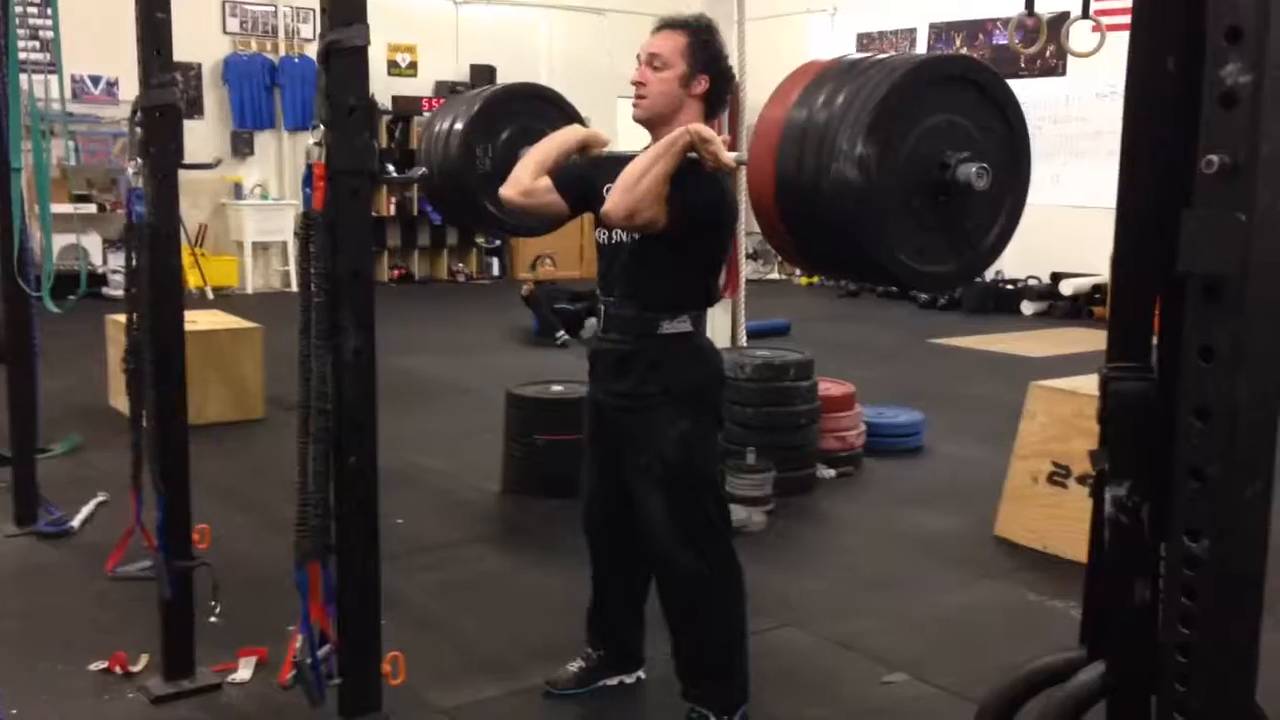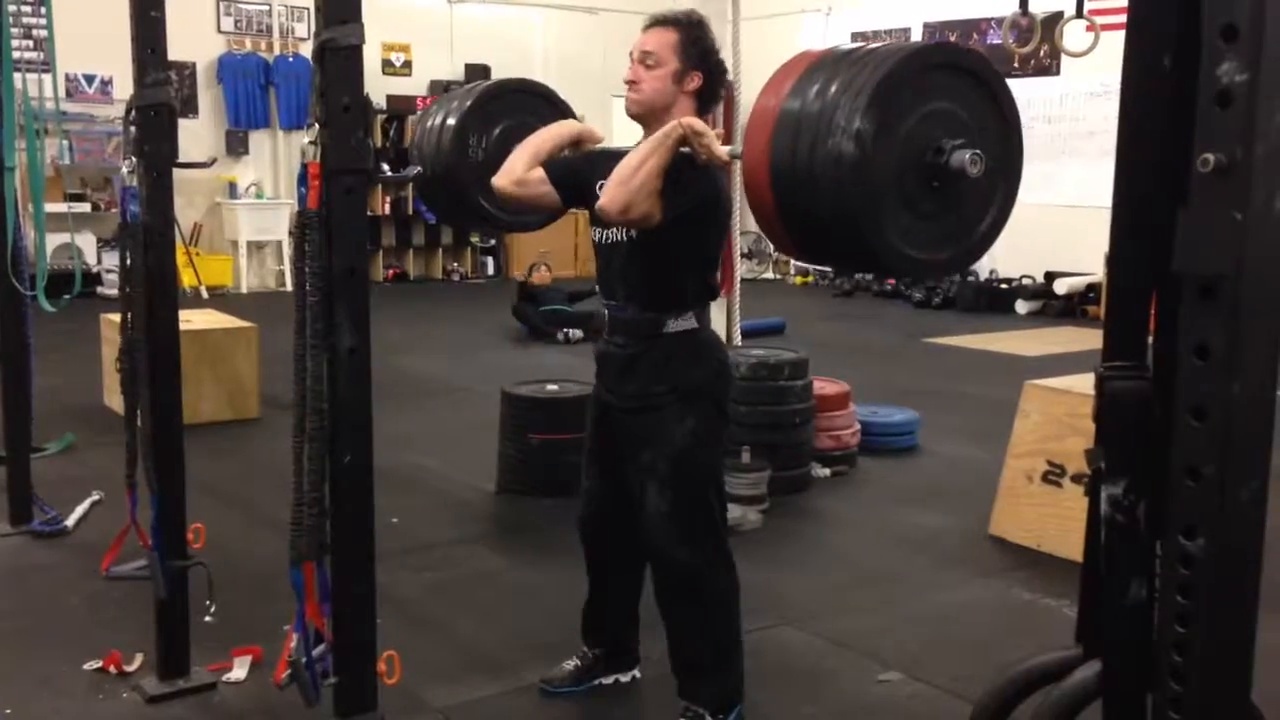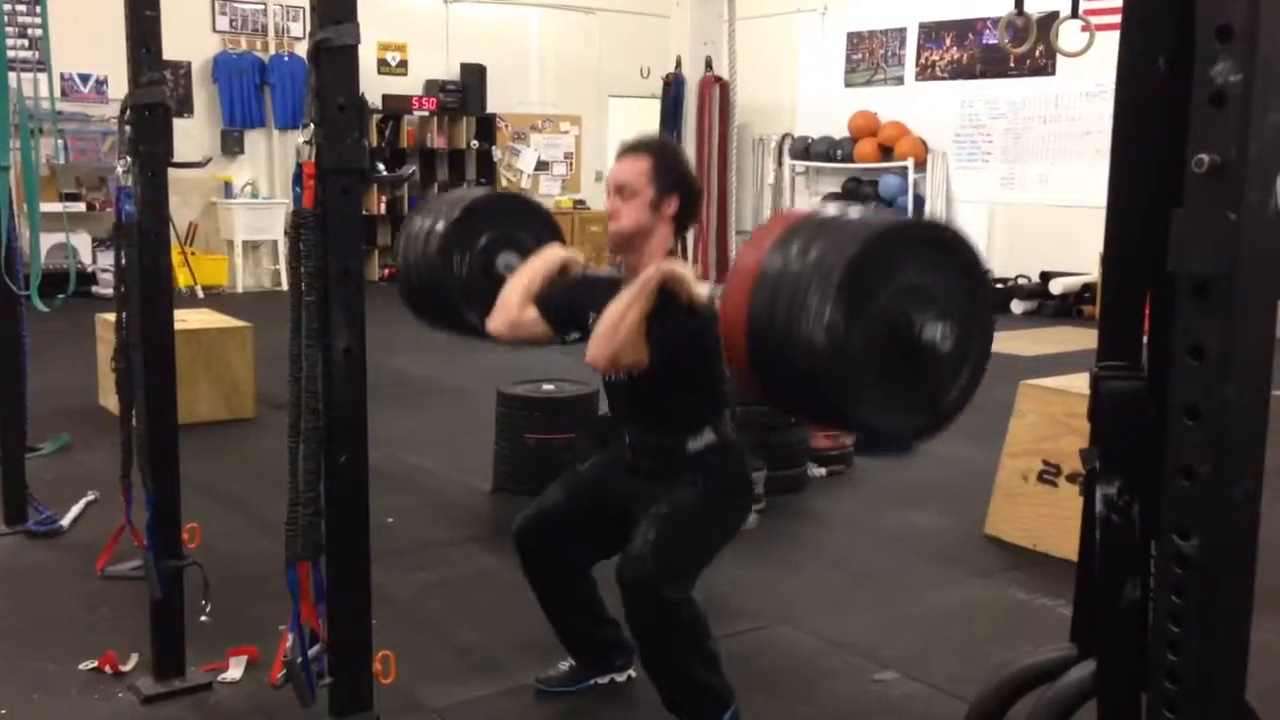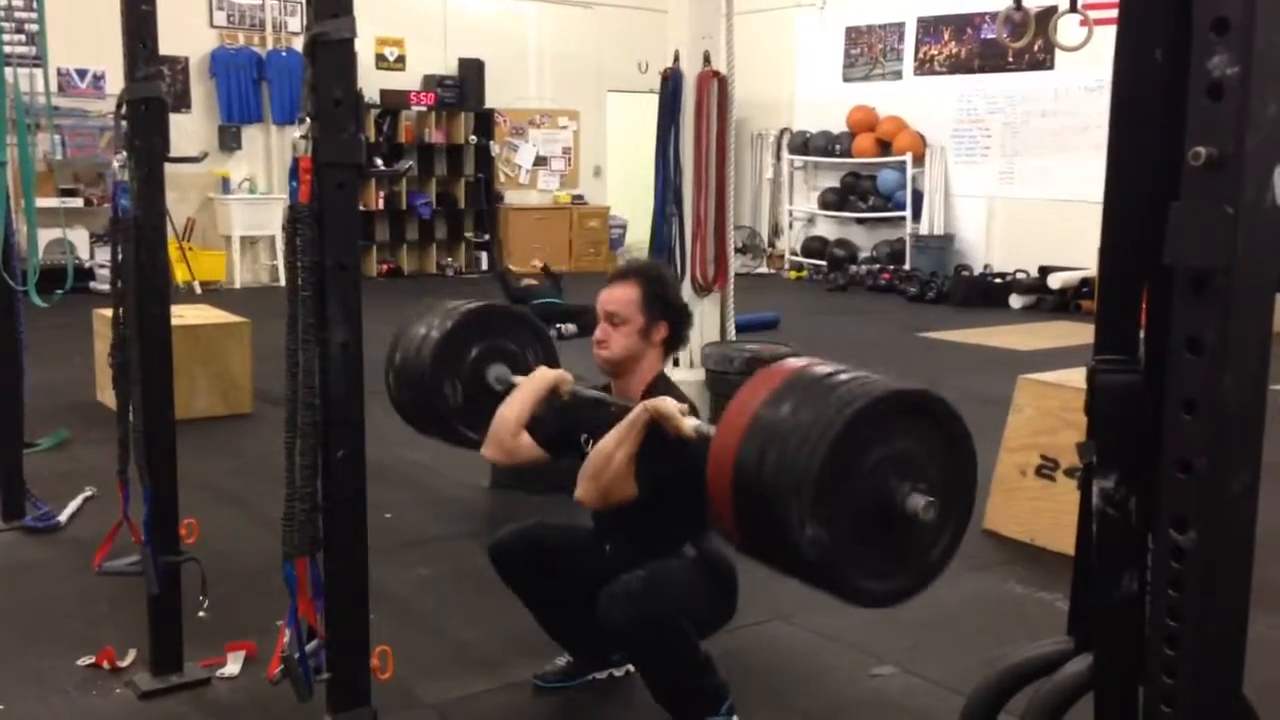
dt=0.5s
person 1, frame 1
left shoulder: (700, 179)
right shoulder: (619, 166)
left elbow: (623, 211)
right elbow: (518, 191)
left wrist: (681, 141)
right wrist: (571, 136)
left hip: (673, 377)
right hip: (614, 368)
left knee: (688, 546)
right knee: (610, 526)
right ankle: (614, 654)
person 1, frame 2
left shoulder: (695, 173)
right shoulder: (612, 162)
left elbow: (617, 203)
right elbow: (509, 181)
left wrist: (672, 134)
right wrist: (565, 130)
left hip: (679, 373)
right hip: (619, 367)
left knee: (684, 543)
right knee: (605, 524)
right ankle: (610, 652)
person 1, frame 3
left shoulder: (680, 301)
right shoulder: (599, 290)
left elbow: (603, 356)
right elbow: (503, 323)
left wrist: (656, 278)
right wrist: (550, 259)
left hip: (701, 474)
right hip: (633, 460)
left knee: (647, 573)
right knee: (540, 533)
right ankle: (602, 655)
person 1, frame 4
left shoulder: (671, 426)
right shoulder: (590, 408)
left elbow: (591, 494)
right elbow: (499, 450)
left wrist: (641, 417)
right wrist: (540, 379)
left hip: (691, 573)
left knee: (628, 605)
right knee: (515, 550)
right ankle: (600, 652)
